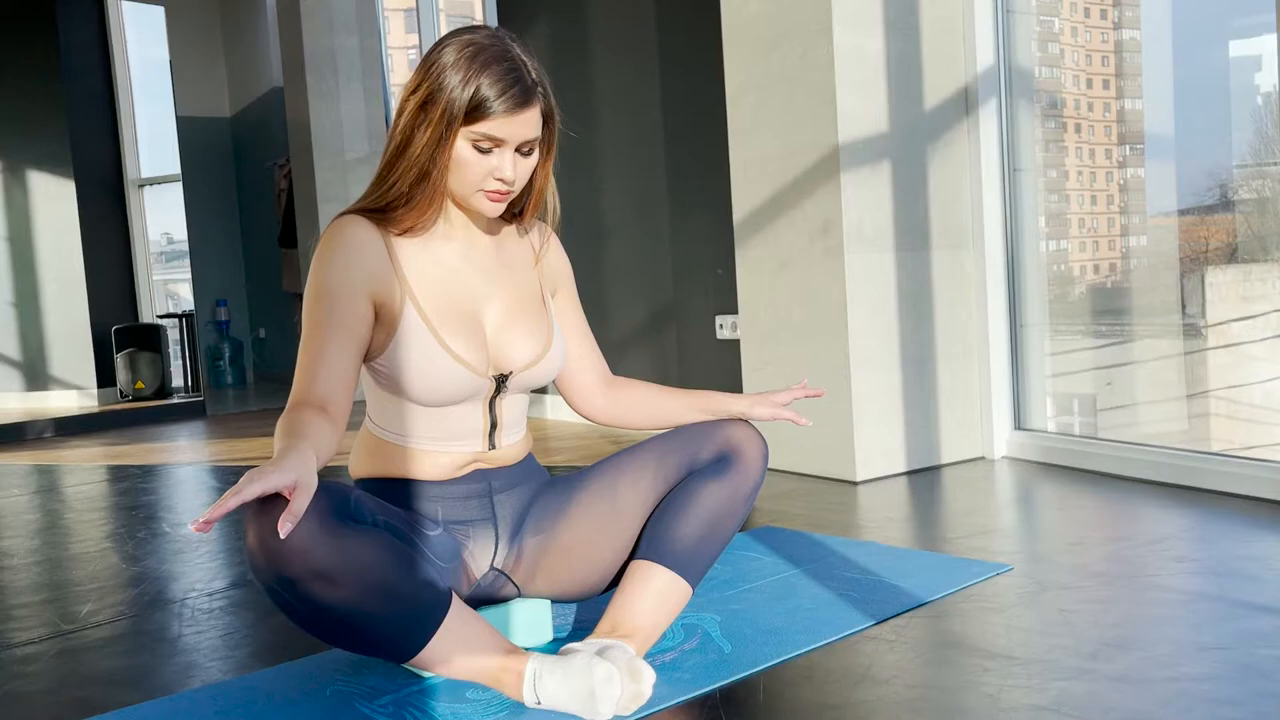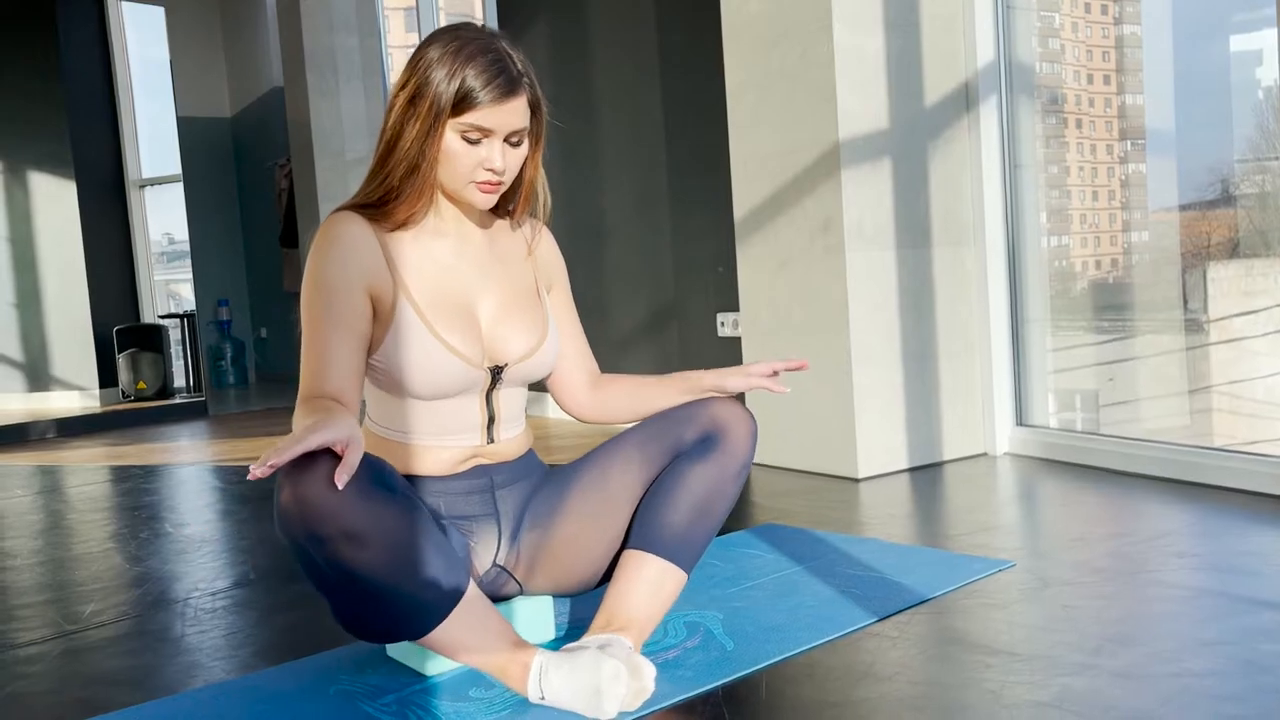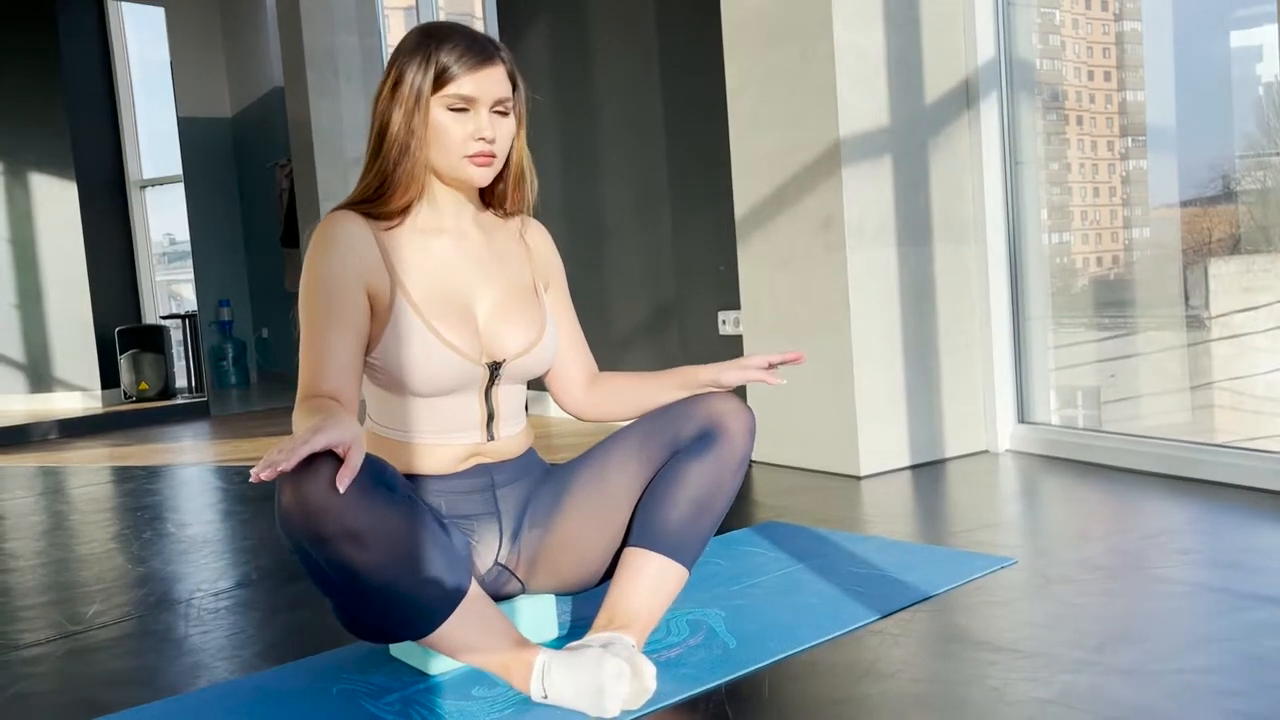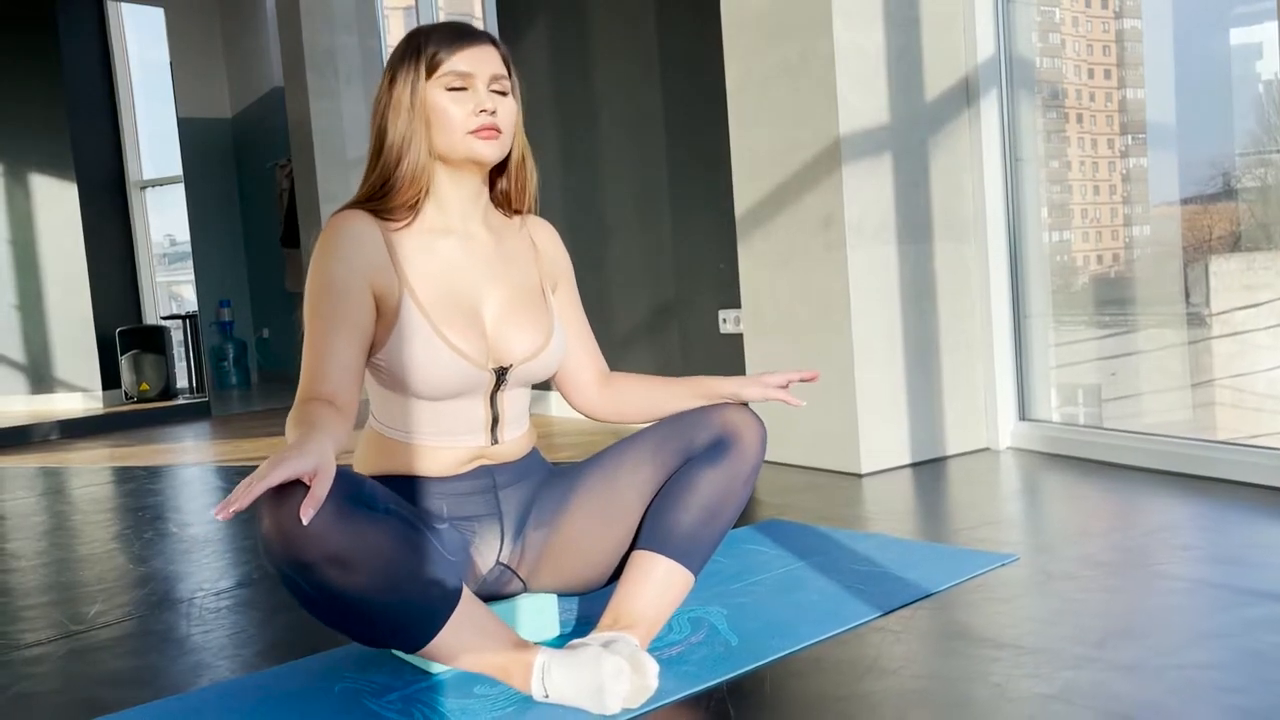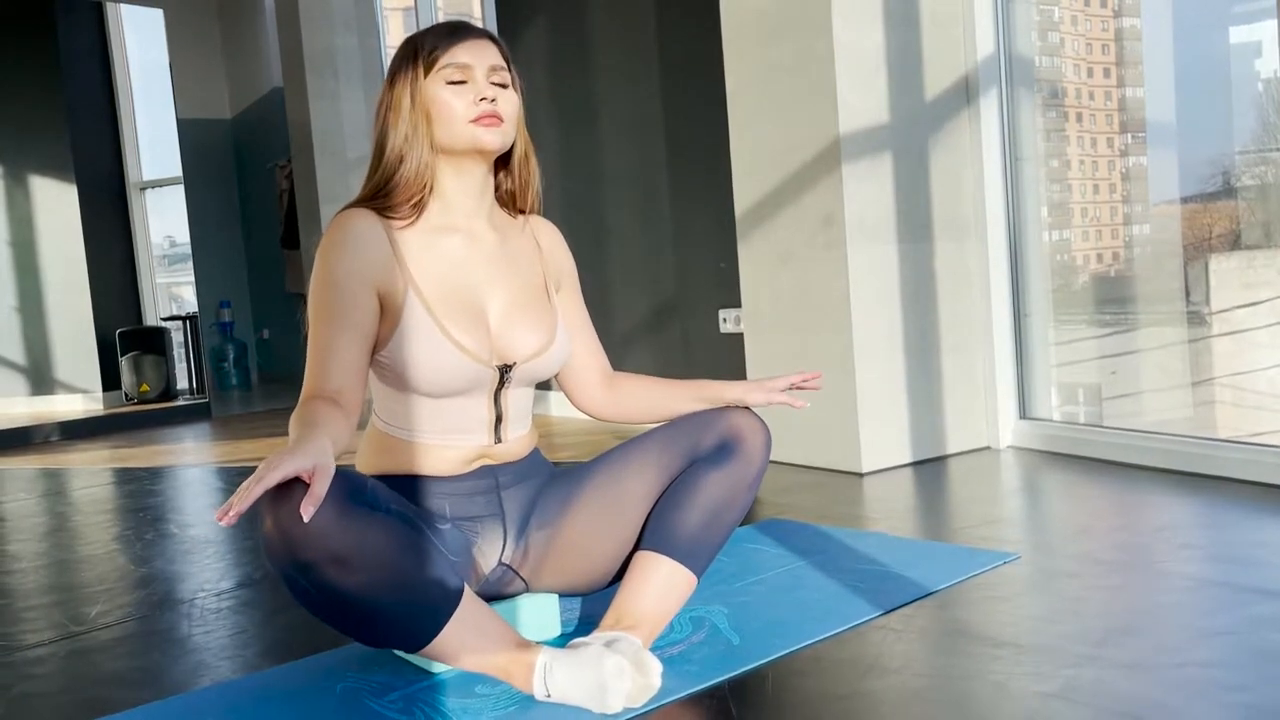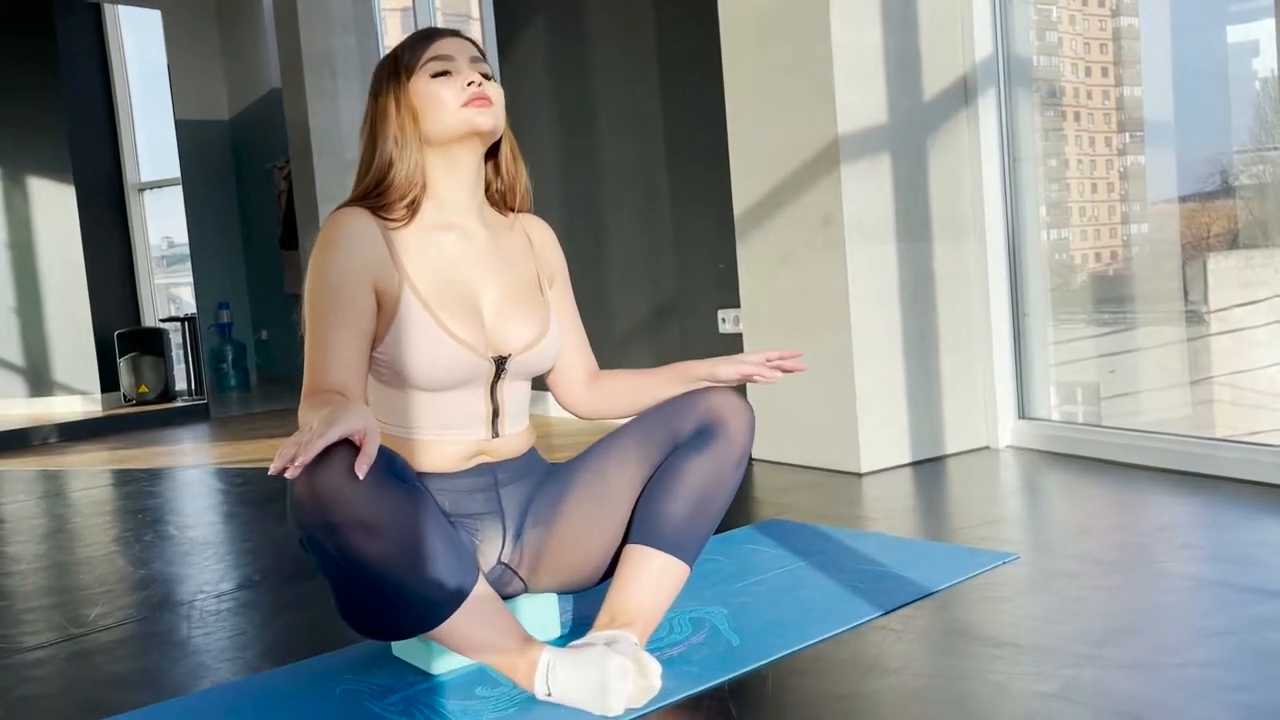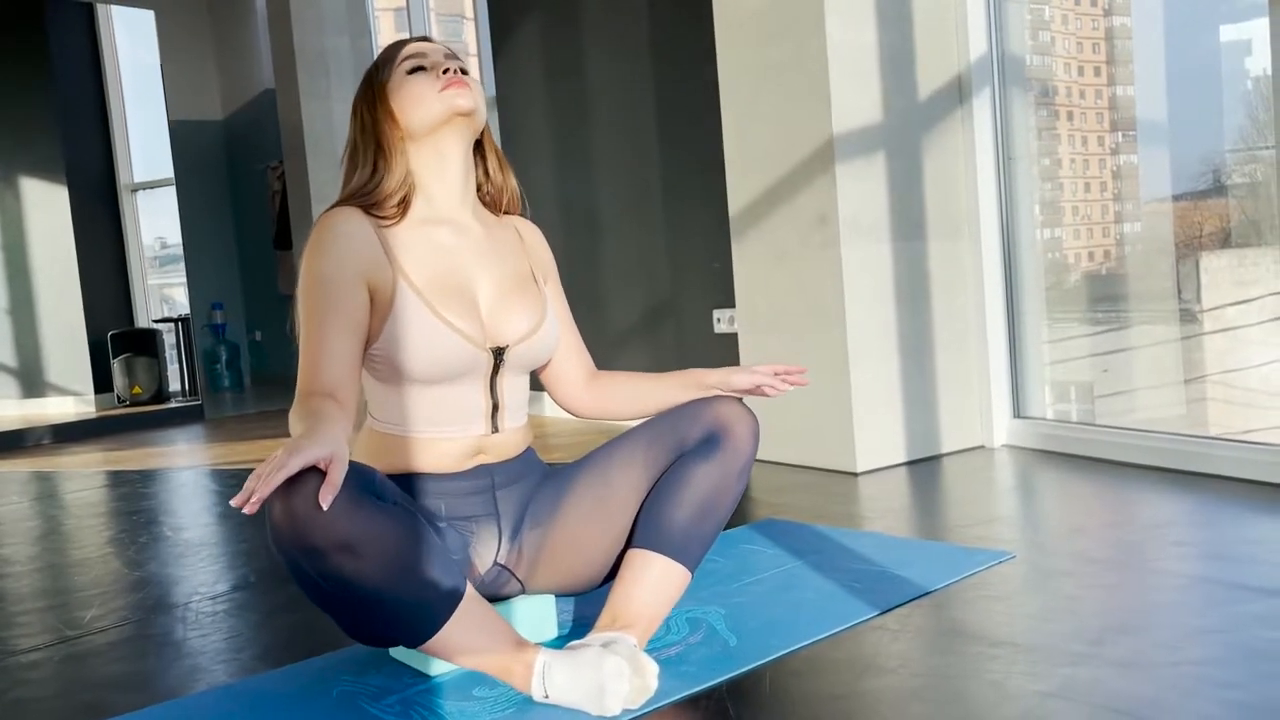
dt=0.4s
person 1, frame 1
left shoulder: (537, 246)
right shoulder: (362, 245)
left elbow: (597, 392)
right elbow: (319, 403)
left wrist: (733, 402)
right wrist: (298, 457)
left hip: (524, 514)
right hip: (411, 529)
left knee: (732, 448)
right knee: (286, 533)
left ankle: (611, 653)
person 1, frame 2
left shoulder: (531, 243)
right shoulder: (356, 242)
left elbow: (585, 392)
right elbow: (324, 399)
left wrist: (710, 379)
right wrist: (333, 427)
left hip: (527, 512)
right hip: (411, 531)
left knee: (721, 426)
right knee: (317, 490)
left ankle: (611, 648)
person 1, frame 3
left shoulder: (528, 240)
right shoulder: (353, 240)
left elbow: (583, 389)
right elbow: (323, 397)
left wrist: (710, 373)
right wrist: (332, 426)
left hip: (528, 508)
right hip: (415, 530)
left knee: (720, 421)
right knee: (319, 492)
left ankle: (615, 646)
person 1, frame 4
left shoulder: (536, 241)
right shoulder: (360, 240)
left elbow: (594, 388)
right elbow: (326, 398)
left wrist: (727, 386)
right wrist: (313, 445)
left hip: (528, 510)
right hip: (413, 527)
left knee: (731, 432)
right knee: (300, 517)
left ankle: (615, 646)
person 1, frame 5
left shoulder: (540, 241)
right shoulder: (365, 239)
left elbow: (597, 389)
right elbow: (330, 397)
left wrist: (730, 389)
right wrist: (315, 444)
left hip: (530, 509)
right hip: (414, 526)
left knee: (735, 433)
right knee: (302, 515)
left ankle: (618, 646)
person 1, frame 6
left shoulder: (532, 238)
right shoulder: (360, 237)
left elbow: (583, 388)
right elbow: (328, 394)
left wrist: (710, 368)
right wrist: (343, 416)
left hip: (530, 509)
right hip: (415, 531)
left knee: (720, 415)
right knee: (333, 480)
left ankle: (616, 644)
person 1, frame 7
left shoulder: (523, 238)
right shoulder: (353, 234)
left elbow: (580, 387)
right elbow: (324, 394)
left wrist: (715, 378)
right wrist: (322, 430)
left hip: (526, 507)
right hip: (414, 530)
left knee: (724, 425)
right knee: (308, 505)
left ankle: (616, 643)
